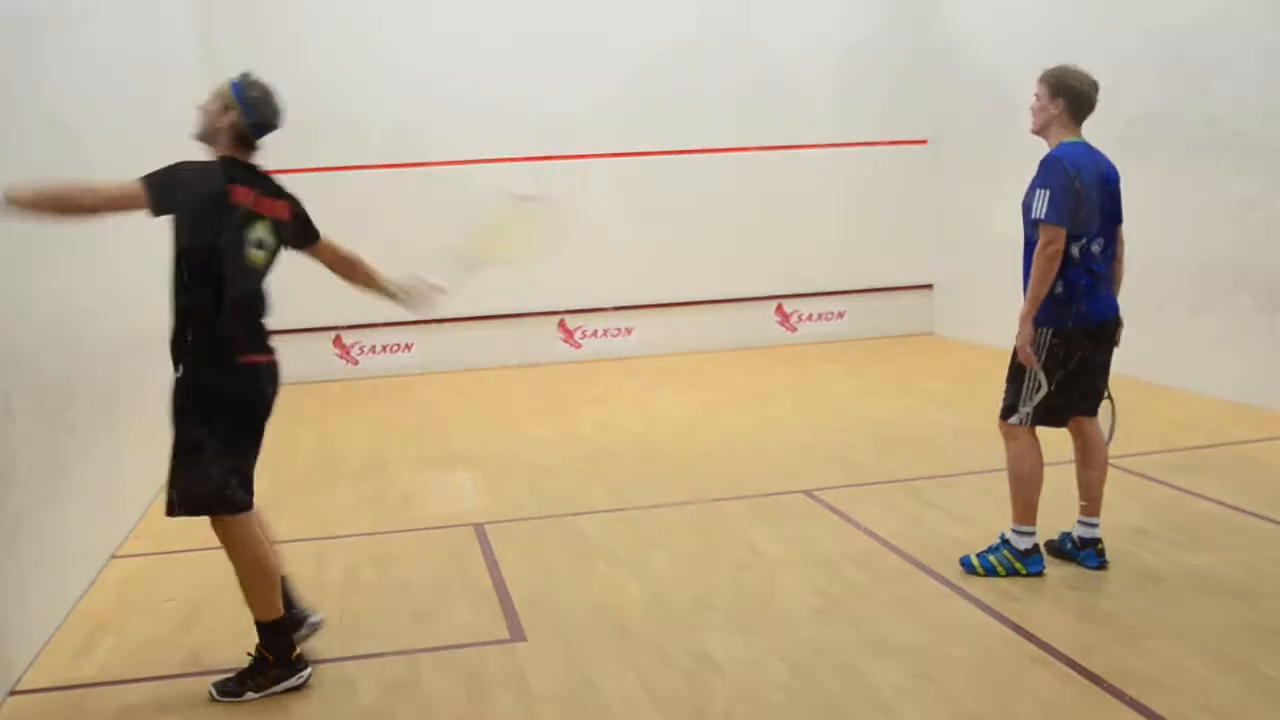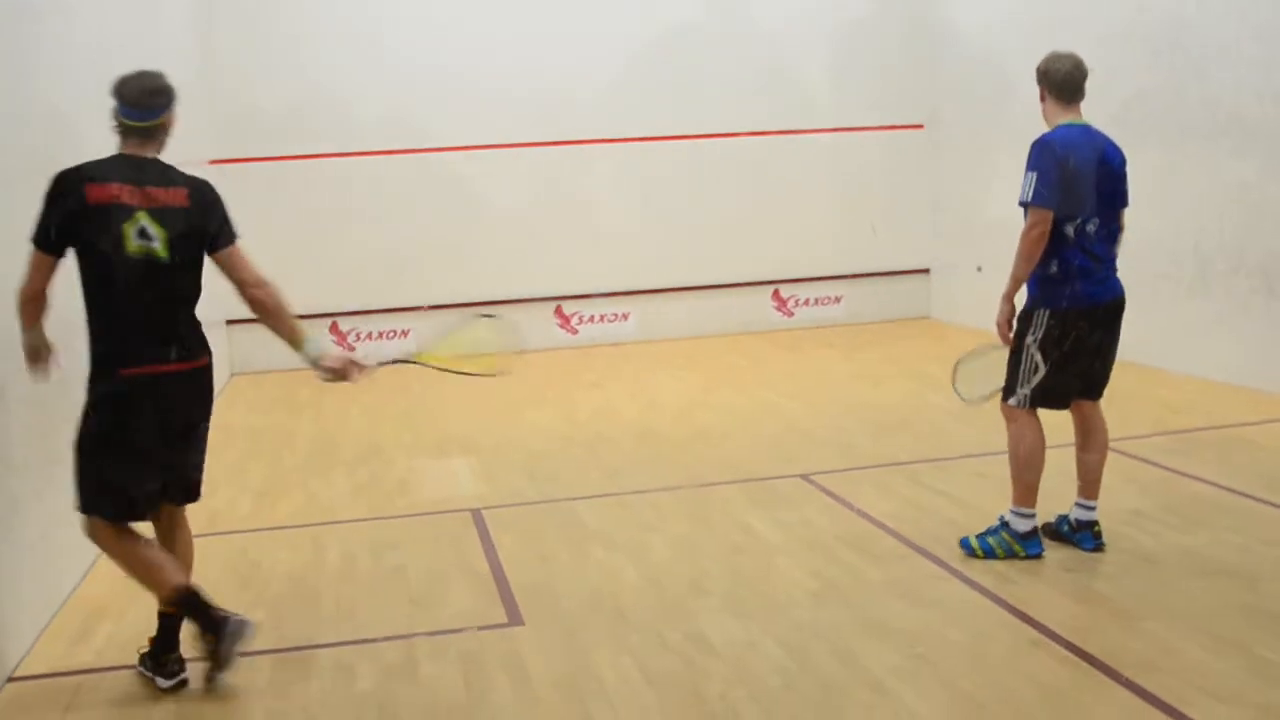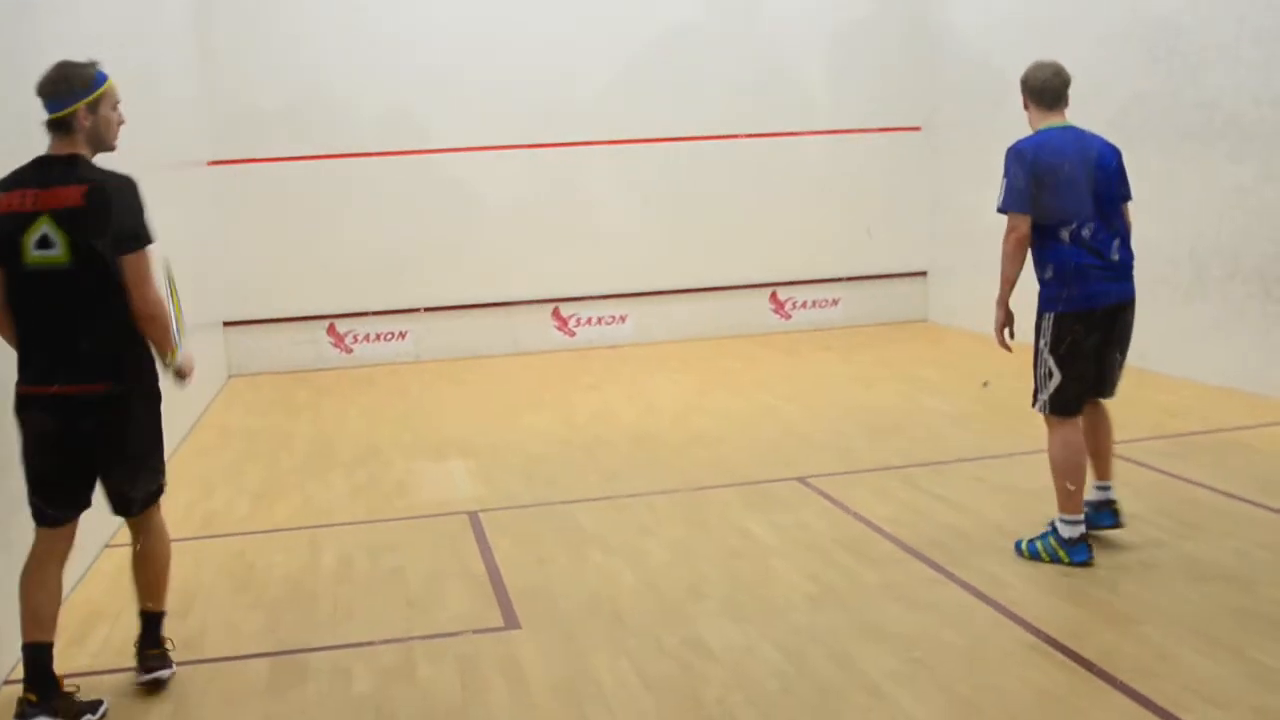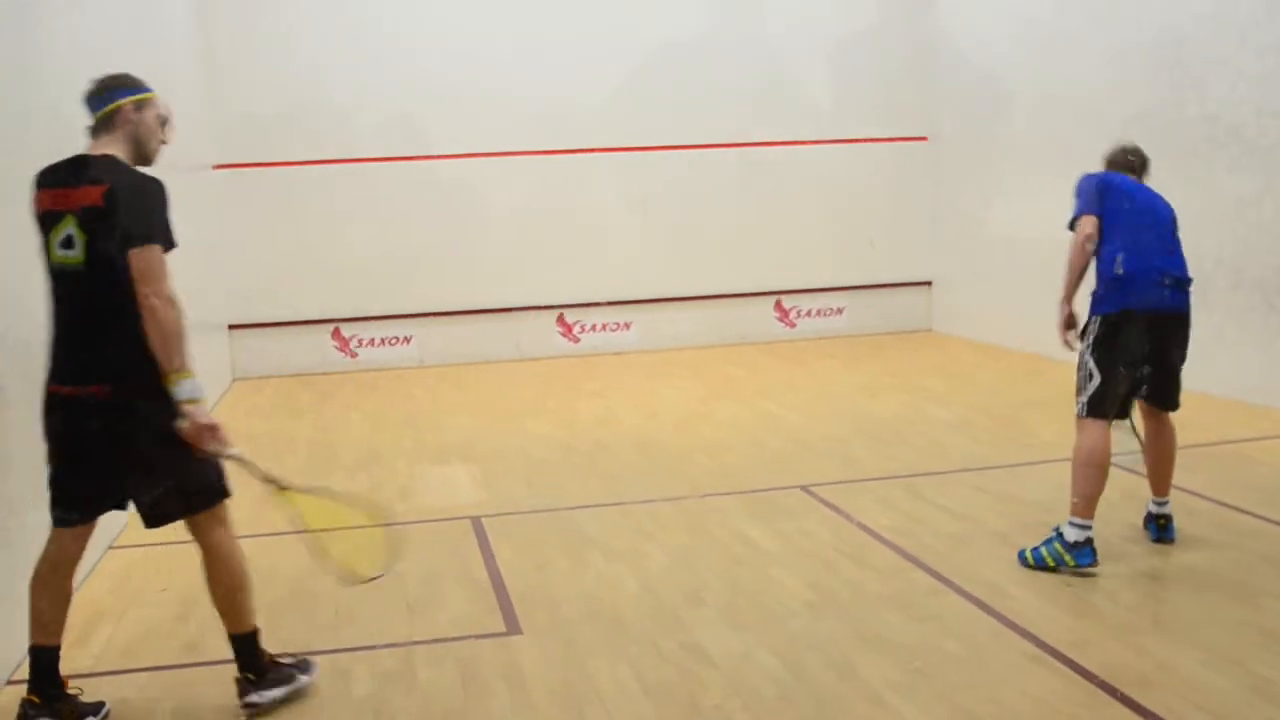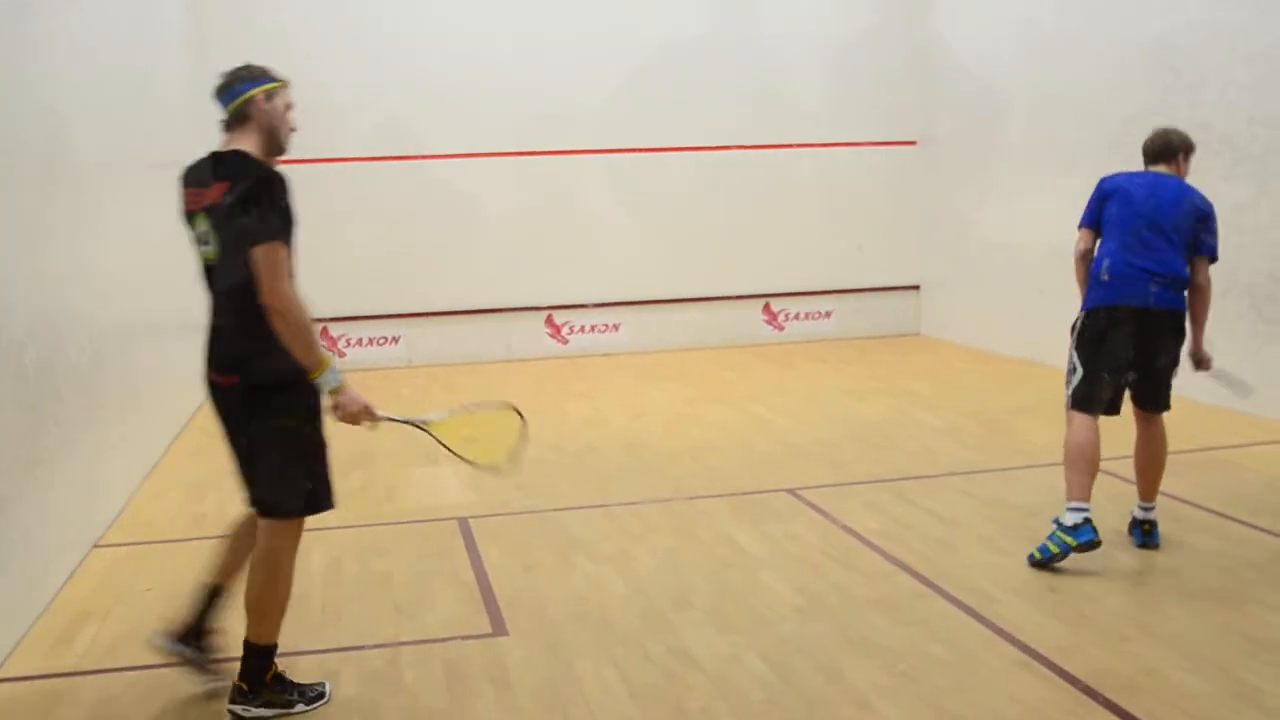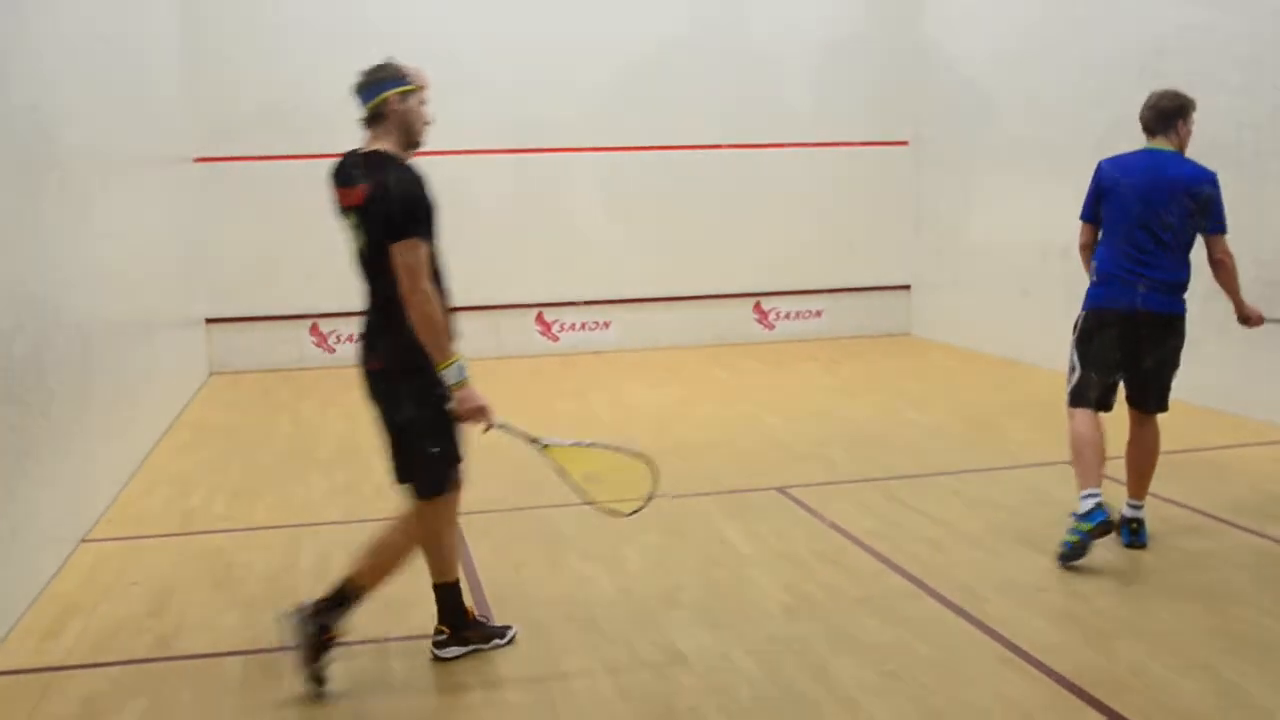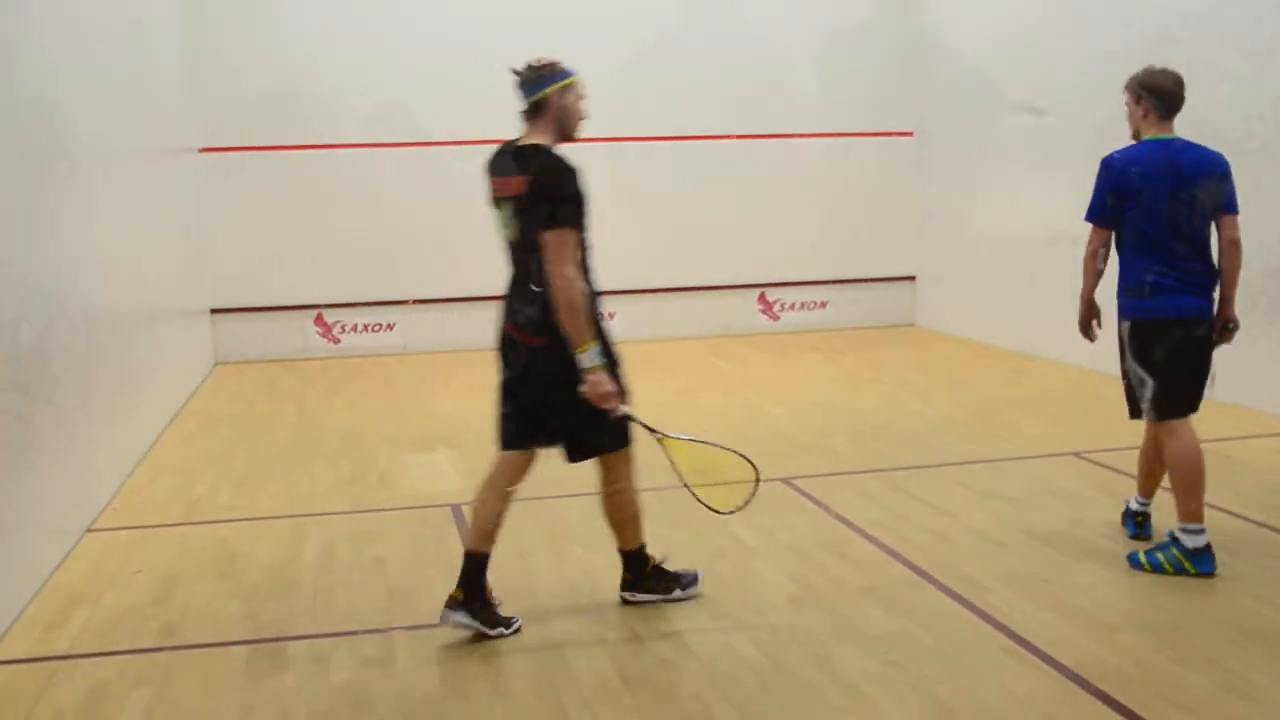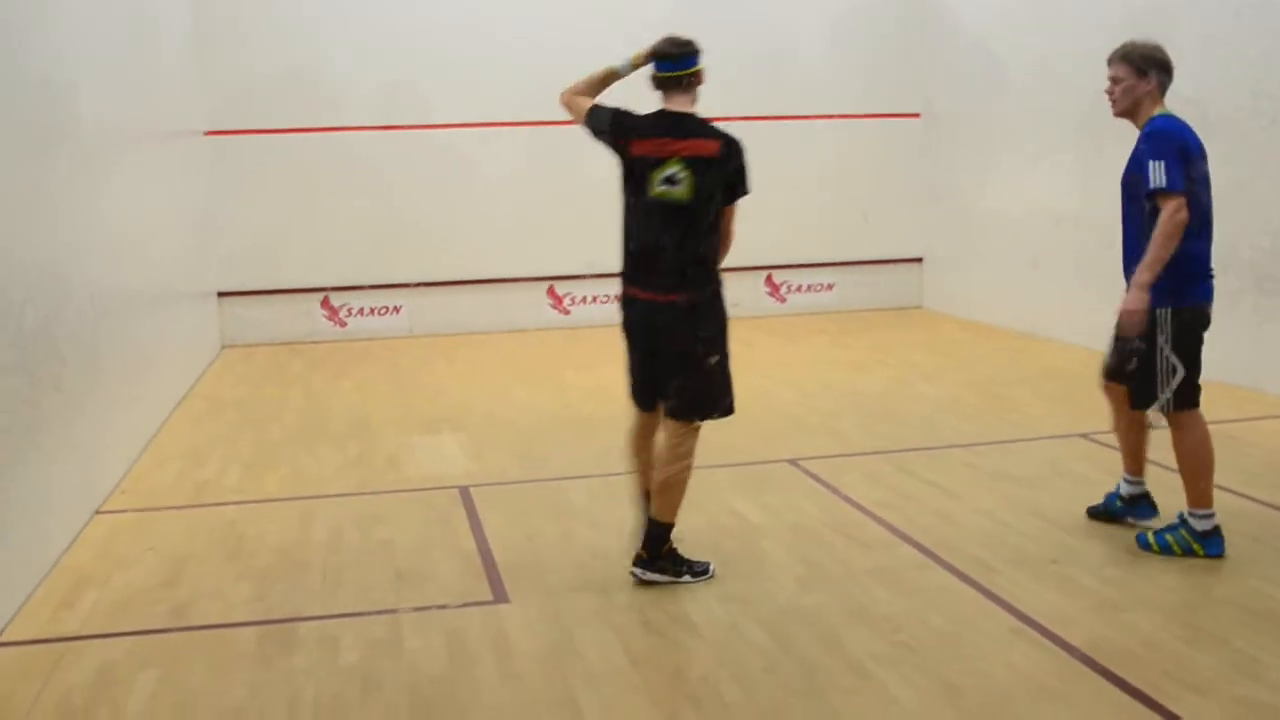
dt=0.5s
person 1, frame 1
left shoulder: (201, 180)
right shoulder: (278, 198)
left elbow: (100, 197)
right elbow: (340, 260)
right wrist: (395, 287)
left hip: (215, 372)
right hip: (253, 367)
left knee: (229, 511)
right knee: (229, 506)
left ankle: (280, 656)
right ankle: (289, 608)
person 1, frame 2
left shoulder: (72, 187)
right shoulder: (196, 195)
left elbow: (34, 290)
right elbow: (253, 287)
left wrist: (33, 340)
right wrist: (312, 351)
left hip: (123, 382)
right hip: (189, 375)
left knee: (105, 523)
right knee: (169, 513)
left ankle: (211, 620)
right ankle: (165, 650)
person 1, frame 3
right shoulder: (111, 191)
right elbow: (144, 303)
right wrist: (173, 358)
right hip: (115, 388)
right knee: (145, 516)
right ankle: (150, 650)
person 1, frame 4
left shoulder: (47, 186)
right shoulder: (136, 189)
right elbow: (155, 300)
right wrist: (187, 396)
left hip: (68, 392)
right hip: (135, 392)
left knee: (67, 535)
right knee: (212, 523)
person 1, frame 5
left shoulder: (200, 179)
right shoulder: (261, 182)
right elbow: (279, 298)
left wrist: (261, 151)
right wrist: (333, 382)
left hip: (227, 371)
right hip: (270, 378)
left knee: (268, 514)
right knee: (284, 524)
left ankle: (196, 627)
person 1, frame 6
left shoulder: (351, 171)
right shoulder: (399, 181)
right elbow: (417, 291)
left wrist: (403, 86)
right wrist: (458, 377)
left hip: (388, 358)
right hip: (410, 365)
left knee: (442, 493)
right knee: (430, 508)
left ankle: (455, 623)
right ankle: (325, 614)
person 1, frame 7
left shoulder: (502, 164)
right shoulder: (555, 173)
left elbow: (533, 137)
right elbow: (564, 276)
left wrist: (541, 86)
right wrist: (591, 362)
left hip: (519, 337)
right hip: (561, 342)
left knee: (513, 462)
right knee: (615, 460)
left ankle: (470, 594)
right ankle: (640, 574)
person 1, frame 8
left shoulder: (629, 131)
right shoulder: (725, 148)
left elbow: (572, 96)
right elbow: (723, 237)
left wrist: (630, 63)
left hip: (638, 298)
right hip: (693, 302)
left knee: (648, 412)
right knee: (681, 428)
left ankle: (650, 516)
right ankle: (655, 553)
person 2, frame 1
left shoulder: (1057, 165)
right shoulder: (1103, 166)
left elbow: (1051, 246)
right elbow: (1117, 245)
left wrist: (1026, 319)
left hip: (1060, 320)
right hip: (1098, 315)
left knee: (1017, 425)
right knee: (1084, 420)
left ankle: (1022, 546)
right ankle: (1088, 538)
person 2, frame 2
left shoulder: (1049, 147)
right shoulder: (1110, 150)
left elbow: (1038, 228)
right elbow: (1117, 225)
left wrist: (1008, 297)
left hip: (1058, 300)
right hip: (1105, 296)
left knee: (1019, 407)
right knee: (1086, 404)
left ankle: (1021, 528)
right ankle: (1084, 520)
person 2, frame 3
left shoulder: (1026, 153)
right shoulder: (1106, 150)
left elbow: (1019, 232)
right elbow: (1125, 222)
left wrist: (1002, 301)
left hip: (1069, 300)
right hip: (1119, 294)
left knee: (1062, 415)
right knee: (1093, 399)
left ankle: (1070, 535)
right ankle: (1103, 500)
person 2, frame 4
left shoulder: (1095, 182)
right shoulder: (1160, 203)
left elbow: (1087, 234)
left wrist: (1066, 303)
left hip: (1121, 302)
right hip: (1174, 305)
left knee: (1095, 418)
right knee: (1157, 411)
left ankle: (1077, 538)
right ankle: (1160, 515)
person 2, frame 5
left shoulder: (1111, 185)
right shoulder: (1198, 204)
left elbow: (1083, 251)
right elbow: (1201, 279)
left wrist: (1093, 302)
right wrist: (1198, 343)
left hip: (1109, 303)
right hip: (1165, 312)
left knee: (1083, 411)
right knee: (1150, 415)
left ankle: (1076, 520)
right ankle: (1145, 520)
person 2, frame 6
left shoulder: (1108, 170)
right shoulder: (1200, 180)
left elbow: (1086, 242)
right elbow: (1218, 255)
right wrist: (1240, 305)
left hip: (1106, 304)
right hip: (1164, 311)
left knee: (1084, 407)
right knee: (1144, 414)
left ankle: (1091, 507)
right ankle: (1133, 517)
person 2, frame 7
left shoulder: (1120, 166)
right shoulder: (1213, 163)
left elbow: (1099, 244)
right elbow: (1231, 241)
left wrist: (1086, 299)
right wrist: (1227, 308)
left hip: (1148, 311)
right hip: (1196, 310)
left knee: (1170, 420)
right knee: (1164, 414)
left ankle: (1194, 543)
right ankle: (1138, 510)
person 2, frame 8
left shoulder: (1160, 136)
right shoulder: (1175, 135)
left elbow: (1176, 214)
left wrist: (1140, 284)
left hip: (1170, 297)
right hip: (1166, 295)
left knee: (1179, 407)
right knee: (1119, 385)
left ankle: (1202, 526)
right ankle: (1133, 494)
